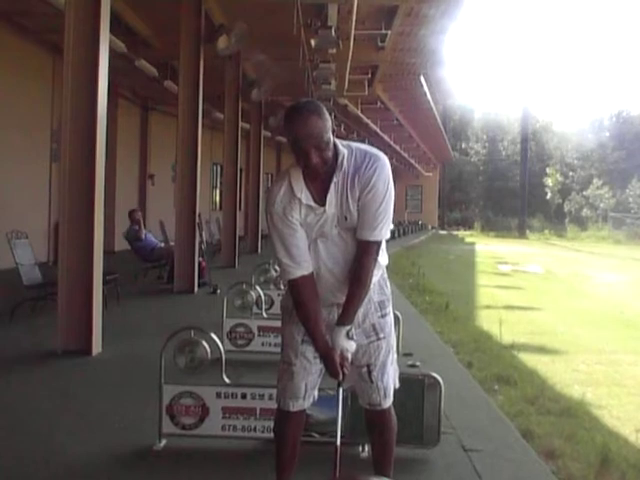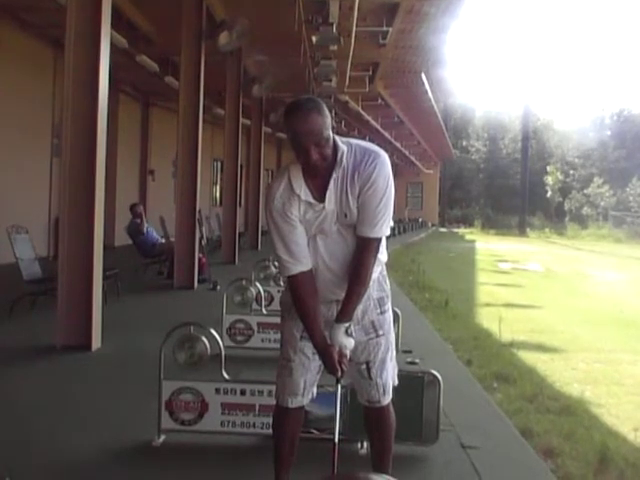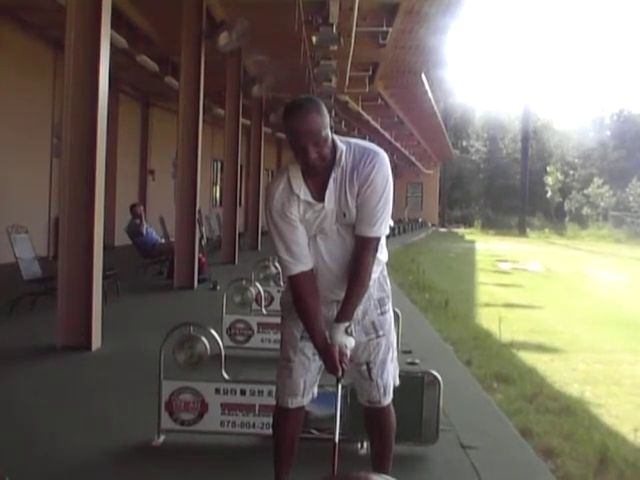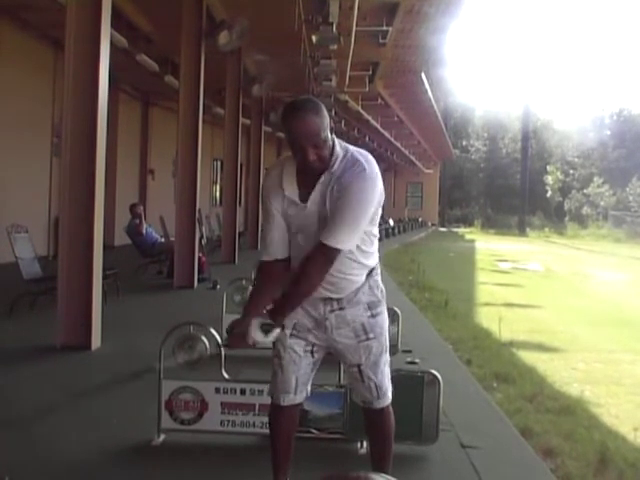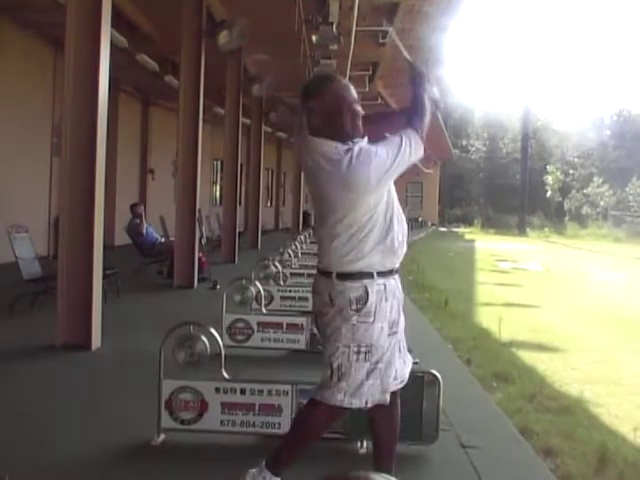
dt=1s
person 1, frame 1
left shoulder: (371, 167)
right shoulder: (282, 196)
left elbow: (369, 252)
right elbow: (299, 276)
left wrist: (344, 328)
right wrist: (322, 346)
left hip: (365, 299)
right hip: (308, 303)
left knee: (379, 399)
right knee: (291, 401)
person 1, frame 2
left shoulder: (371, 164)
right shoulder: (282, 193)
left elbow: (369, 249)
right elbow: (298, 272)
left wrist: (343, 322)
right wrist: (321, 342)
left hip: (365, 296)
right hip: (308, 299)
left knee: (378, 395)
right knee: (290, 396)
person 1, frame 3
left shoulder: (370, 162)
right shoulder: (281, 192)
left elbow: (367, 248)
right elbow: (299, 273)
left wrist: (343, 323)
right wrist: (322, 342)
left hip: (364, 296)
right hip: (308, 300)
left knee: (378, 396)
right knee: (290, 397)
person 1, frame 4
left shoulder: (362, 174)
right shoulder: (277, 179)
left elbow: (324, 257)
right elbow: (274, 258)
left wrist: (274, 318)
right wrist: (249, 315)
left hip: (357, 298)
right hip: (296, 301)
left knee: (376, 398)
right knee: (285, 398)
person 1, frame 5
left shoulder: (314, 142)
right shoulder: (356, 164)
right elbow: (414, 139)
right wrist: (421, 89)
left hip: (380, 285)
right hip: (357, 292)
left knee: (388, 387)
right knee: (339, 394)
